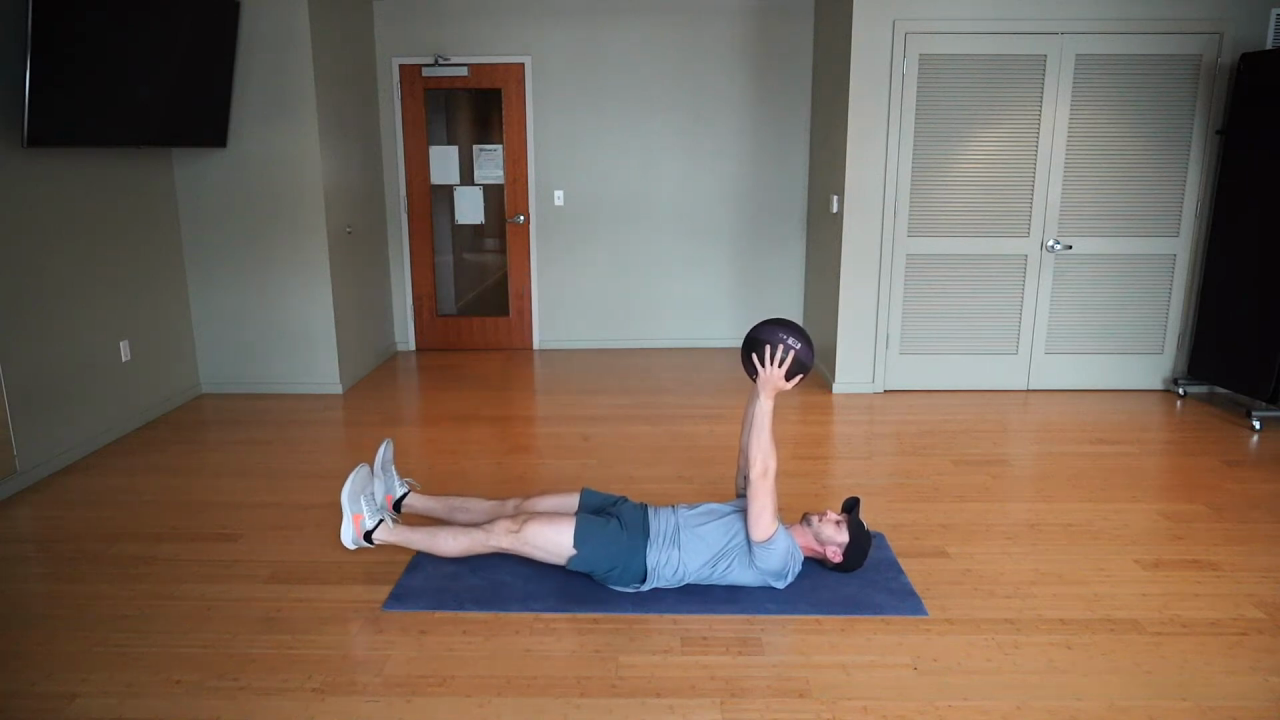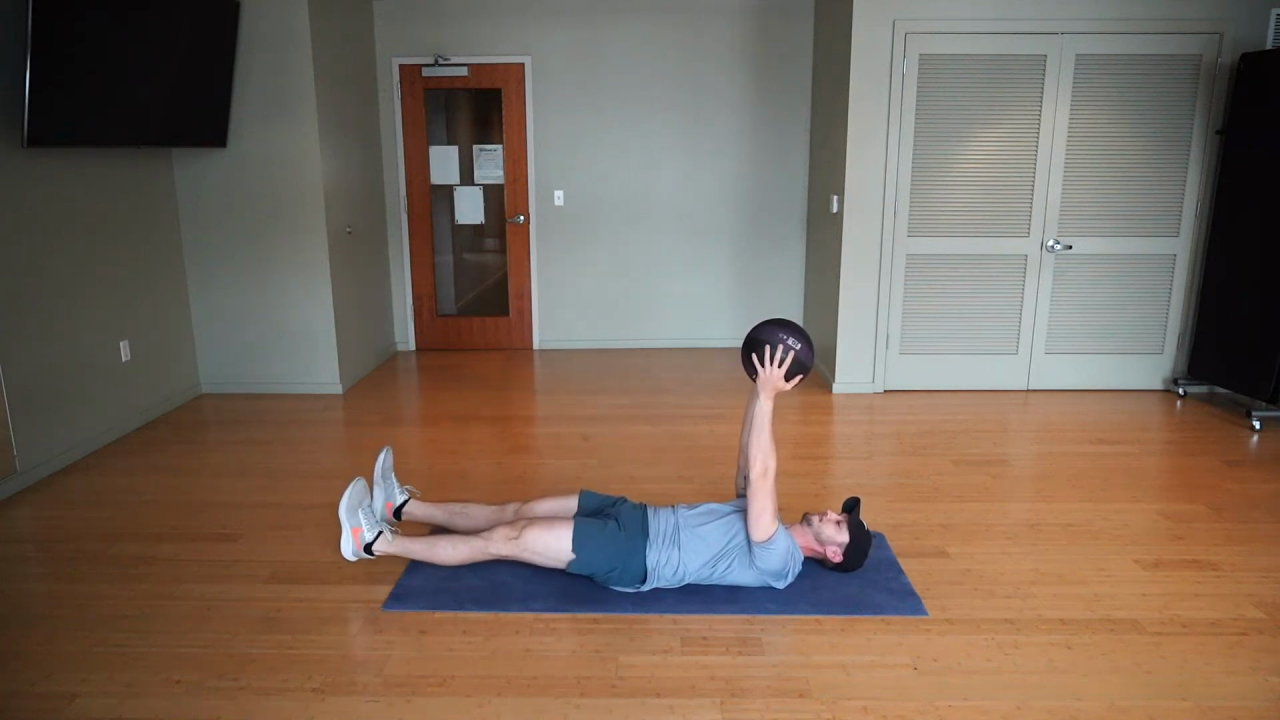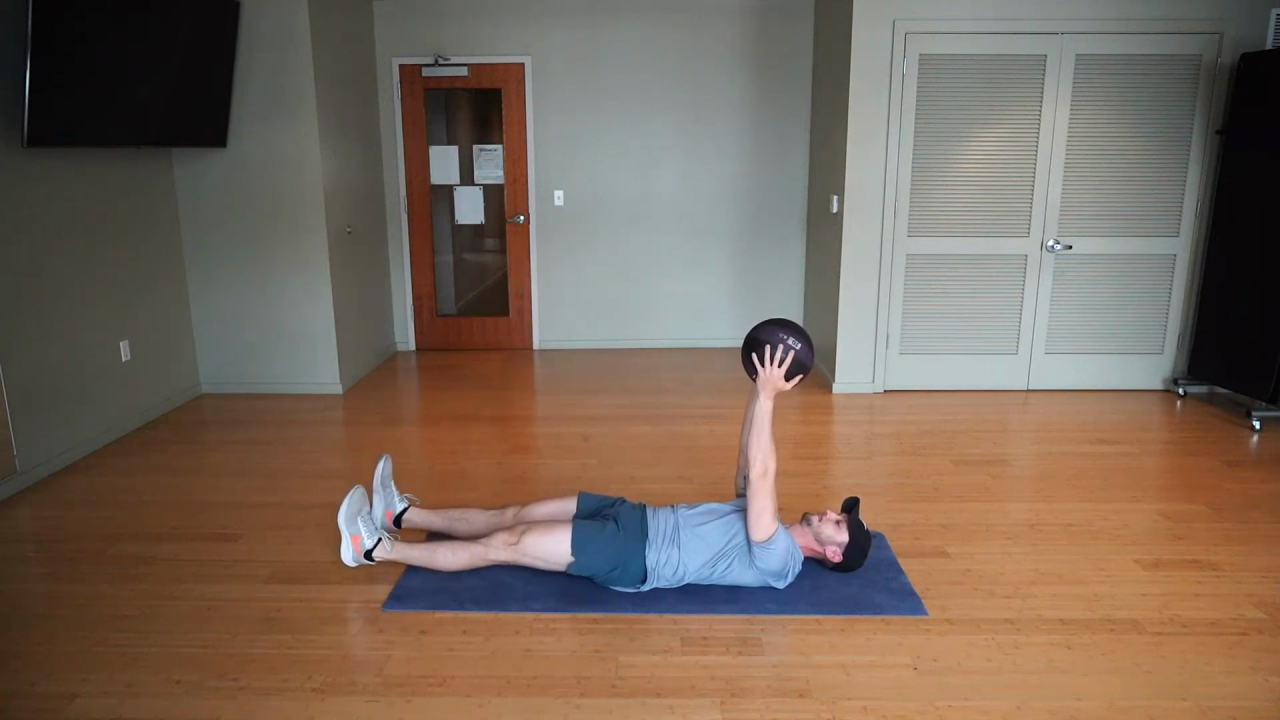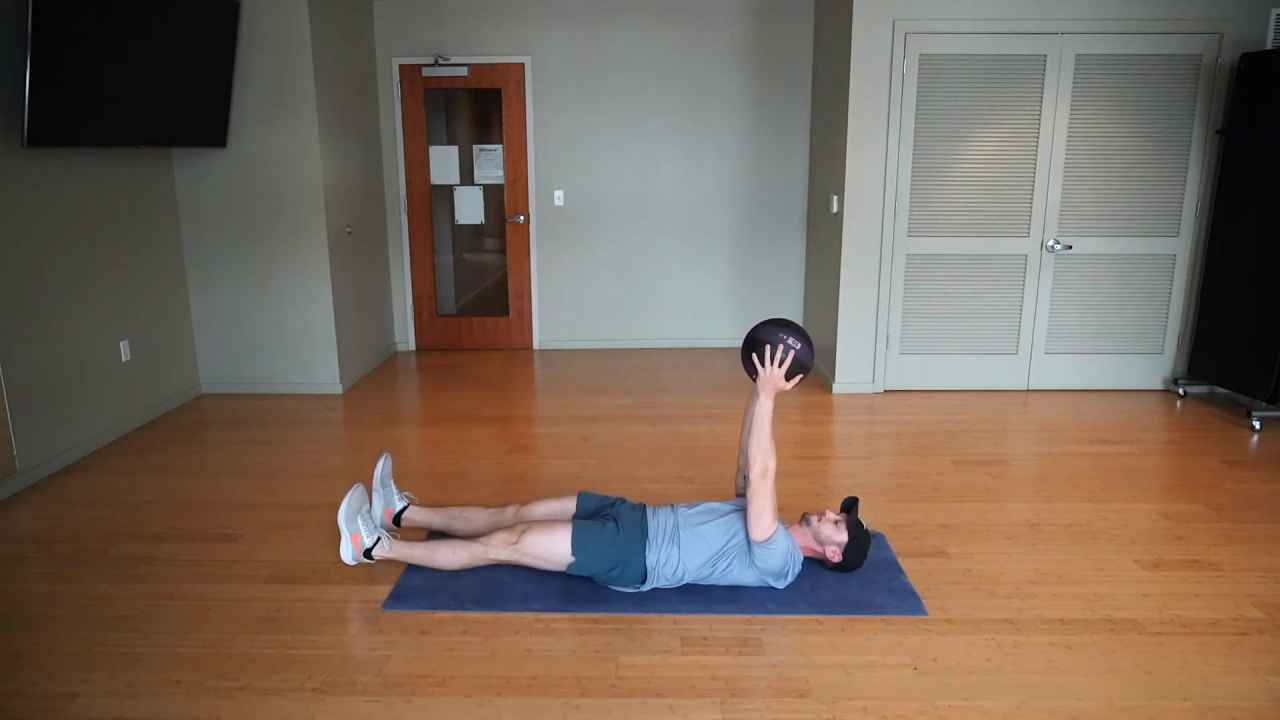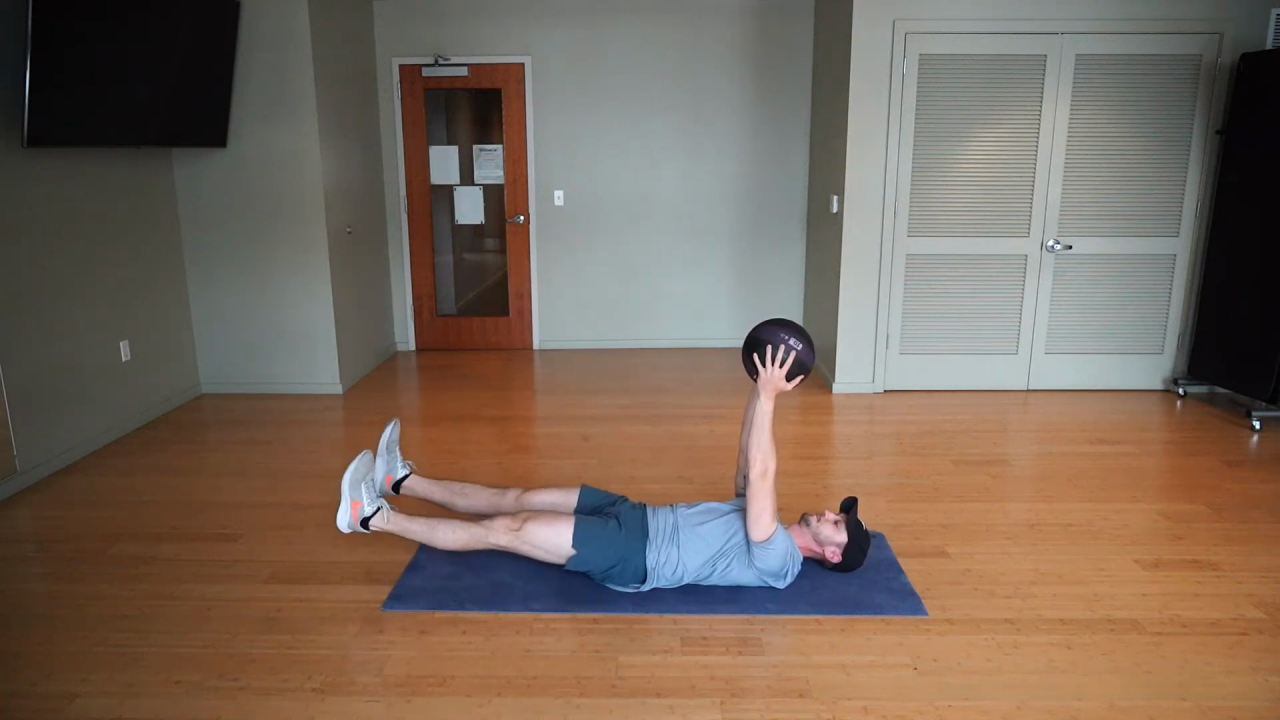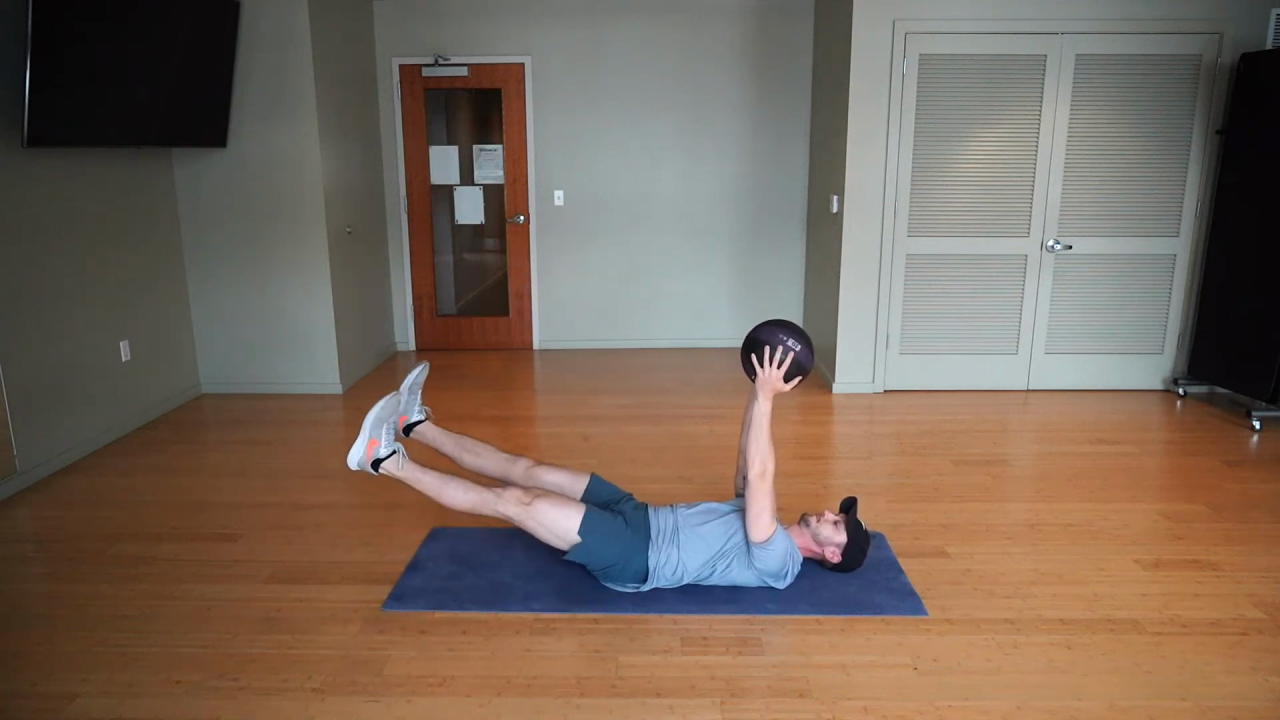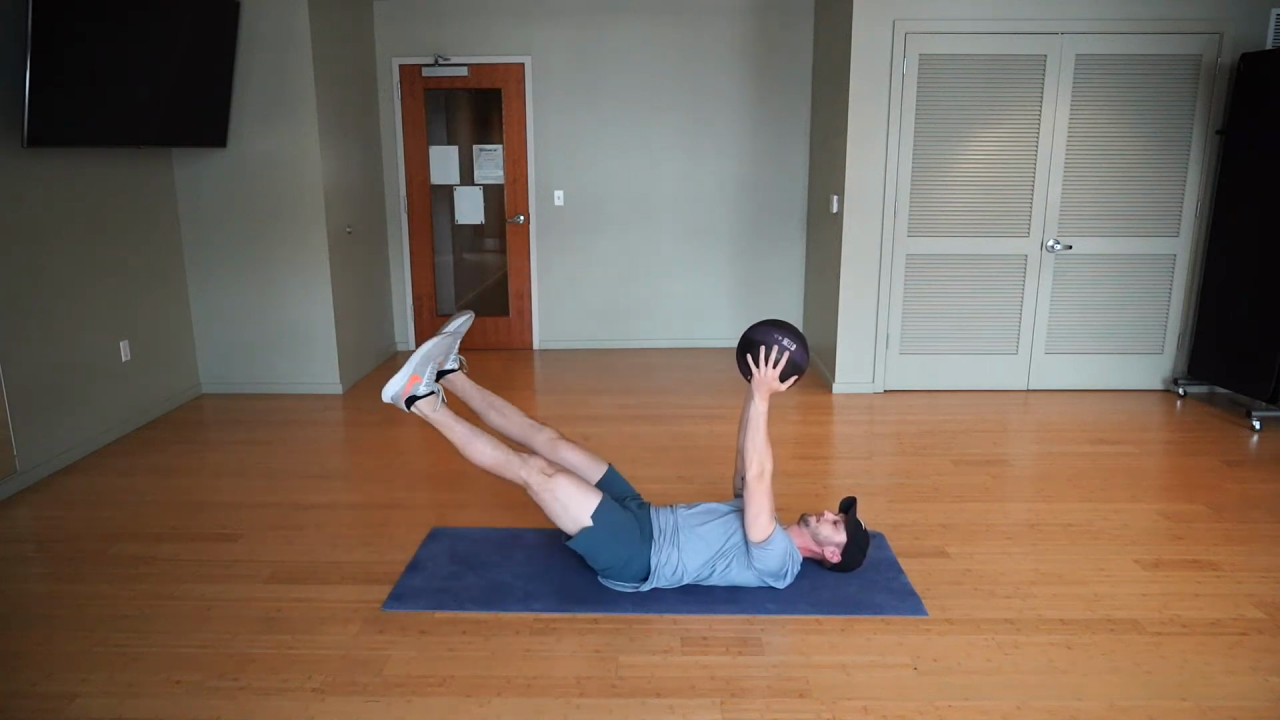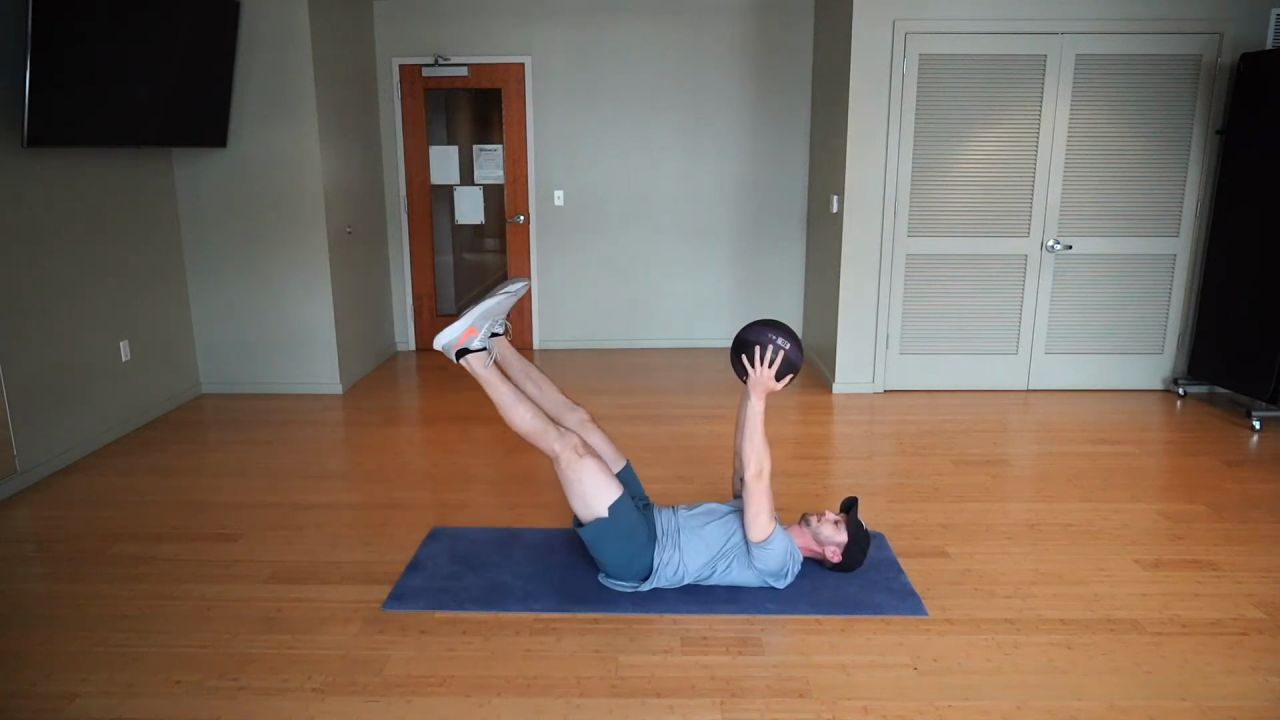
dt=0.2s
person 1, frame 1
left shoulder: (777, 560)
right shoulder: (768, 528)
left elbow: (761, 476)
right elbow: (747, 467)
left wrist: (767, 397)
right wrist: (758, 393)
left hip: (633, 555)
right hip: (638, 520)
left knee: (505, 533)
right knee: (516, 508)
left ankle: (378, 530)
right ankle: (404, 500)
person 1, frame 2
left shoulder: (776, 560)
right shoulder: (768, 528)
left elbow: (761, 476)
right elbow: (748, 469)
left wrist: (767, 397)
right wrist: (758, 393)
left hip: (633, 555)
right hip: (637, 520)
left knee: (505, 539)
right knee: (515, 512)
left ankle: (379, 541)
right ankle: (405, 506)
person 1, frame 3
left shoulder: (776, 560)
right shoulder: (767, 528)
left elbow: (761, 476)
right elbow: (748, 470)
left wrist: (766, 397)
right wrist: (759, 393)
left hip: (632, 556)
right hip: (636, 521)
left knee: (503, 545)
right knee: (515, 516)
left ankle: (379, 548)
right ankle: (404, 514)
person 1, frame 4
left shoulder: (777, 560)
right shoulder: (766, 527)
left elbow: (761, 476)
right elbow: (748, 469)
left wrist: (767, 397)
right wrist: (760, 394)
left hip: (633, 556)
right hip: (636, 520)
left knee: (504, 544)
right knee: (515, 515)
left ankle: (378, 547)
right ankle: (403, 512)
person 1, frame 5
left shoulder: (777, 560)
right shoulder: (767, 528)
left elbow: (760, 476)
right elbow: (748, 470)
left wrist: (767, 398)
right wrist: (759, 394)
left hip: (632, 555)
right hip: (636, 519)
left knee: (505, 530)
right knee: (518, 500)
left ankle: (377, 517)
right ankle: (406, 481)
person 1, frame 6
left shoulder: (777, 561)
right shoulder: (767, 529)
left elbow: (761, 477)
right elbow: (747, 470)
left wrist: (765, 398)
right wrist: (758, 395)
left hip: (633, 555)
right hip: (638, 520)
left knee: (516, 502)
right knee: (527, 471)
left ankle: (389, 459)
right ankle: (419, 425)
person 1, frame 7
left shoulder: (777, 562)
right shoulder: (769, 532)
left elbow: (757, 477)
right elbow: (746, 473)
left wrist: (762, 399)
right wrist: (755, 393)
left hip: (635, 554)
right hip: (643, 518)
left knee: (535, 471)
right knee: (550, 443)
left ankle: (423, 403)
right ankle: (451, 377)
person 1, frame 8
left shoulder: (777, 560)
right shoulder: (768, 531)
left elbow: (754, 477)
right elbow: (745, 474)
left wrist: (758, 398)
right wrist: (751, 395)
left hip: (636, 555)
right hip: (648, 523)
left knee: (566, 444)
right knee: (579, 424)
left ankle: (475, 359)
right ankle: (493, 345)
